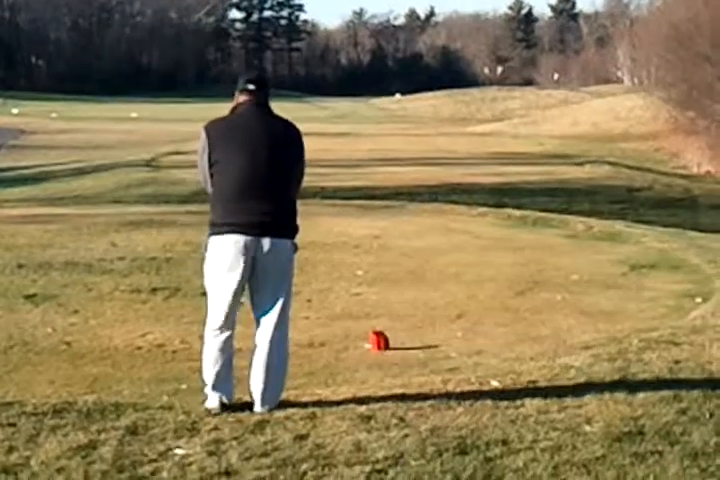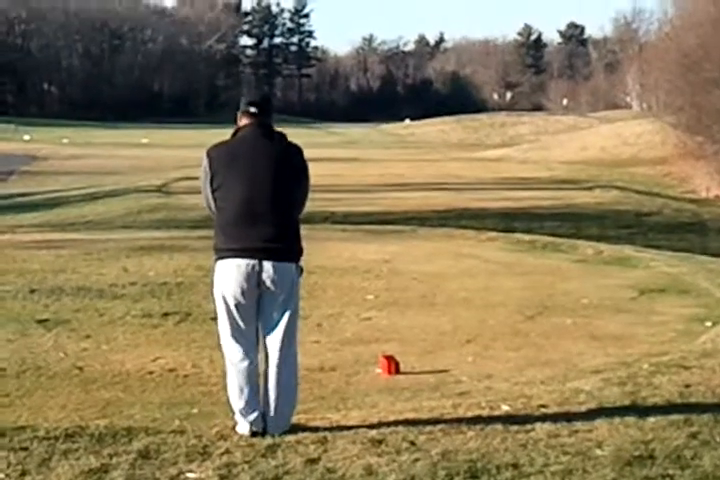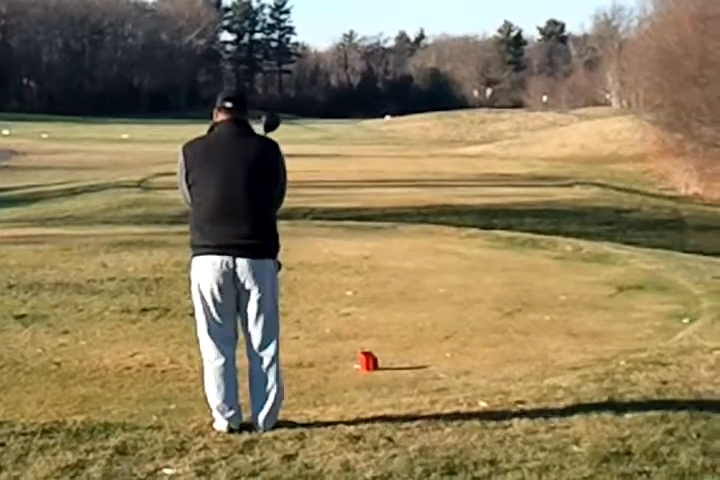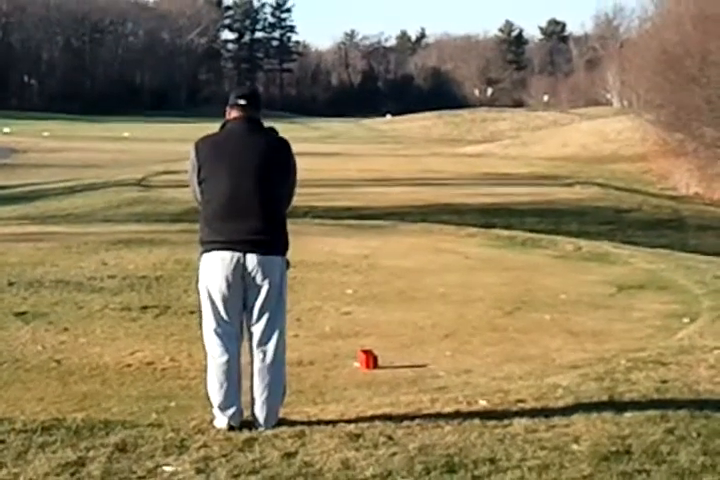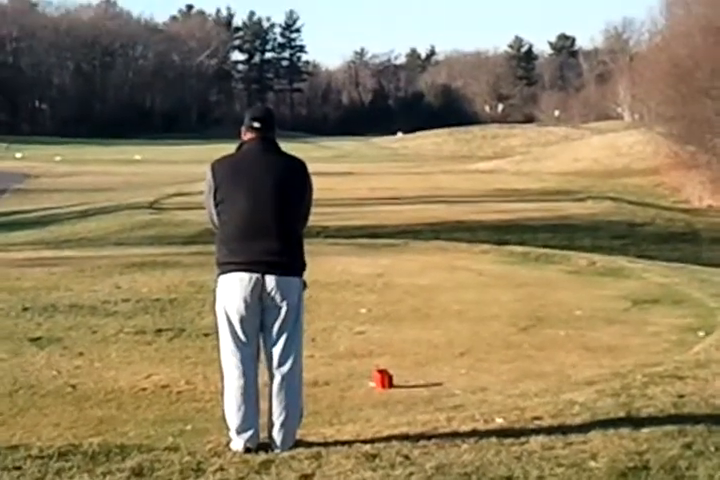
dt=0.7s
person 1, frame 1
left shoulder: (214, 130)
right shoulder: (289, 133)
left elbow: (209, 183)
left hip: (229, 234)
right hip: (277, 236)
left knee: (220, 322)
right knee: (271, 322)
left ankle: (218, 396)
right ankle: (265, 398)
person 1, frame 2
left shoulder: (216, 155)
right shoulder: (292, 154)
left elbow: (212, 206)
right elbow: (298, 205)
left hip: (233, 260)
right hip: (281, 260)
left knee: (239, 348)
right knee: (281, 346)
left ankle: (248, 420)
right ankle: (277, 421)
person 1, frame 3
left shoulder: (191, 151)
right shoulder: (267, 150)
left elbow: (190, 199)
right elbow: (276, 200)
left hip: (209, 256)
right hip: (257, 257)
left knee: (216, 342)
right knee: (264, 342)
left ankle: (226, 418)
right ankle: (264, 418)
person 1, frame 4
left shoulder: (204, 148)
right shoulder: (279, 148)
left elbow: (200, 197)
right elbow: (285, 199)
left hip: (218, 252)
right hip: (267, 253)
left knee: (221, 339)
right knee: (267, 340)
left ankle: (226, 415)
right ankle: (266, 415)
person 1, frame 5
left shoulder: (220, 169)
right shoulder: (295, 169)
left elbow: (215, 219)
right elbow: (301, 220)
left hip: (236, 274)
right hip: (284, 274)
left knee: (238, 360)
right knee: (285, 360)
left ankle: (243, 438)
right ankle: (283, 438)
